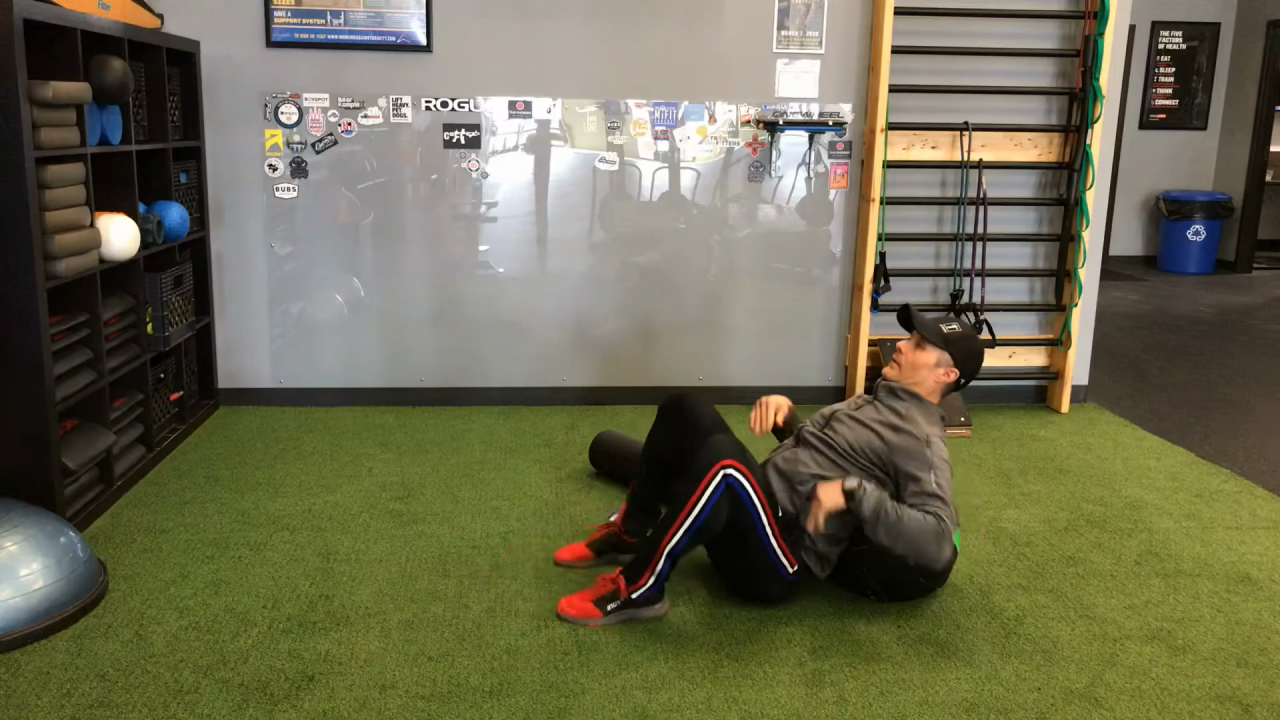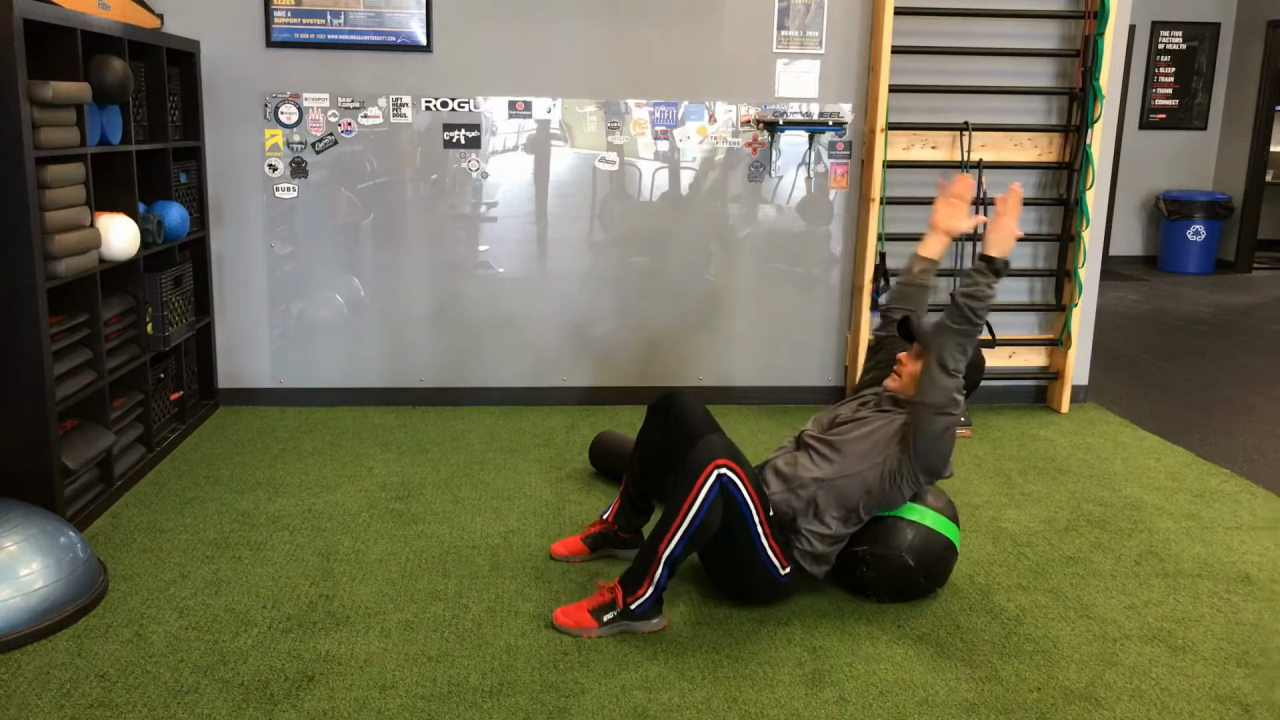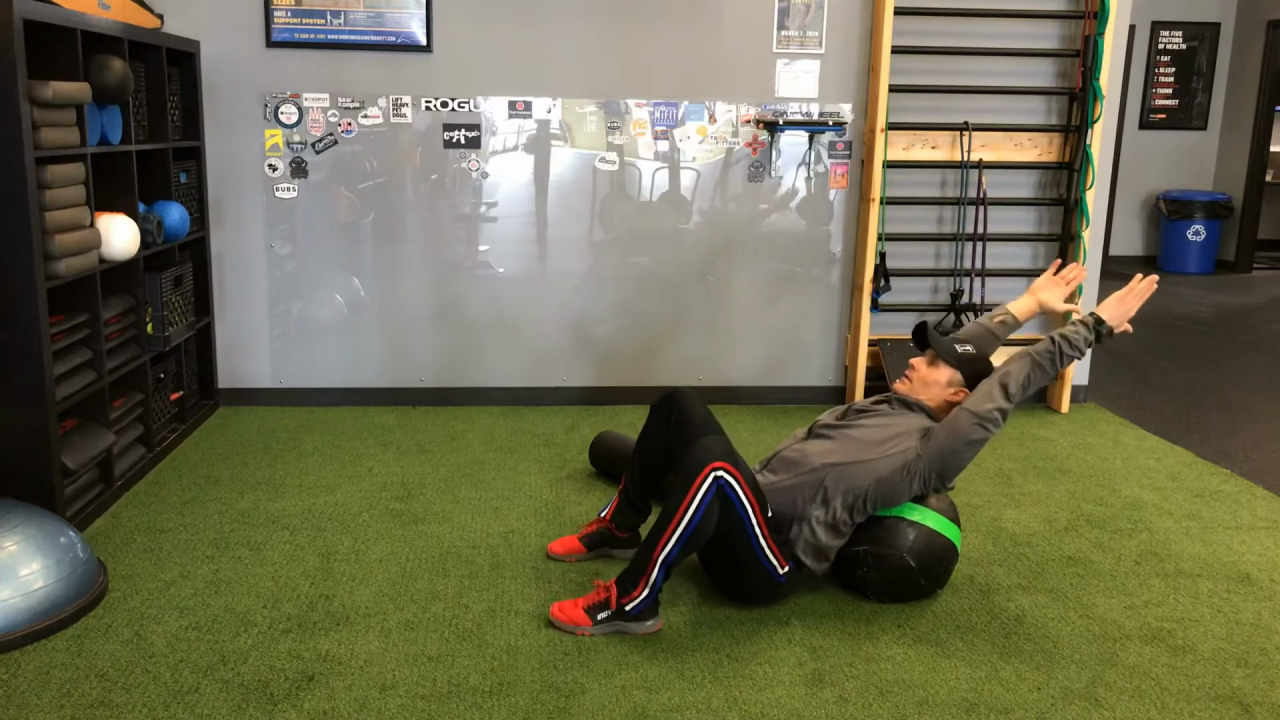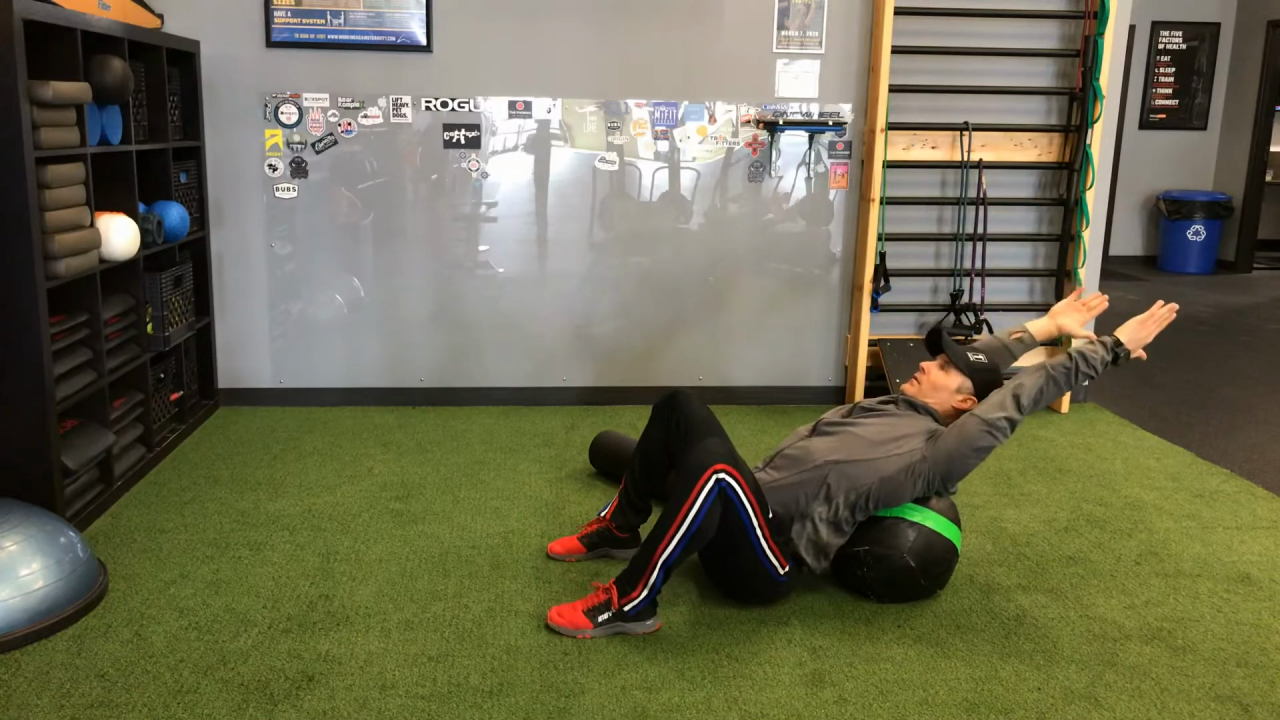
dt=1s
person 1, frame 1
left shoulder: (920, 442)
right shoulder: (877, 400)
left elbow: (937, 544)
left wrist: (854, 492)
right wrist: (785, 408)
left hip: (776, 559)
right hip: (753, 510)
left knee: (722, 454)
right knee: (685, 411)
left ankle: (637, 589)
right ankle: (629, 533)
person 1, frame 2
left shoulder: (921, 444)
right shoulder: (880, 394)
left elbow: (949, 355)
right elbow: (896, 319)
left wrist: (991, 260)
right wrist: (936, 239)
left hip: (769, 561)
right hip: (751, 513)
left knee: (712, 460)
right knee: (675, 408)
left ankle: (634, 603)
right ankle: (621, 530)
person 1, frame 3
left shoulder: (934, 447)
right shoulder: (890, 406)
left elbow: (1007, 386)
right elbow: (955, 351)
left wrist: (1094, 325)
right wrist: (1026, 306)
left hip: (767, 559)
right hip: (744, 514)
left knee: (711, 464)
right knee: (678, 406)
left ankle: (630, 603)
right ankle: (619, 529)
person 1, frame 4
left shoulder: (936, 451)
right shoulder: (893, 408)
left elbow: (1016, 399)
right elbow: (968, 360)
left wrist: (1110, 346)
right wrist: (1044, 327)
left hip: (766, 555)
right hip: (742, 513)
left knee: (710, 465)
right knee: (679, 407)
left ankle: (629, 604)
right ankle: (619, 530)
